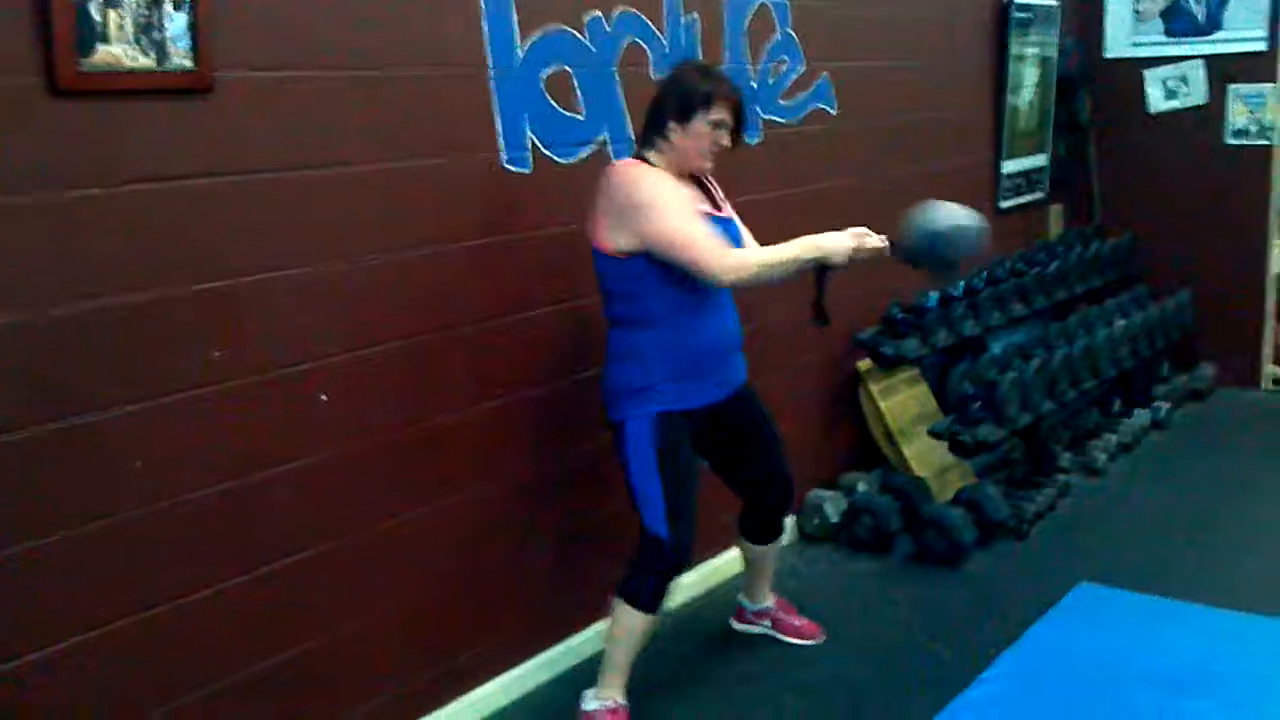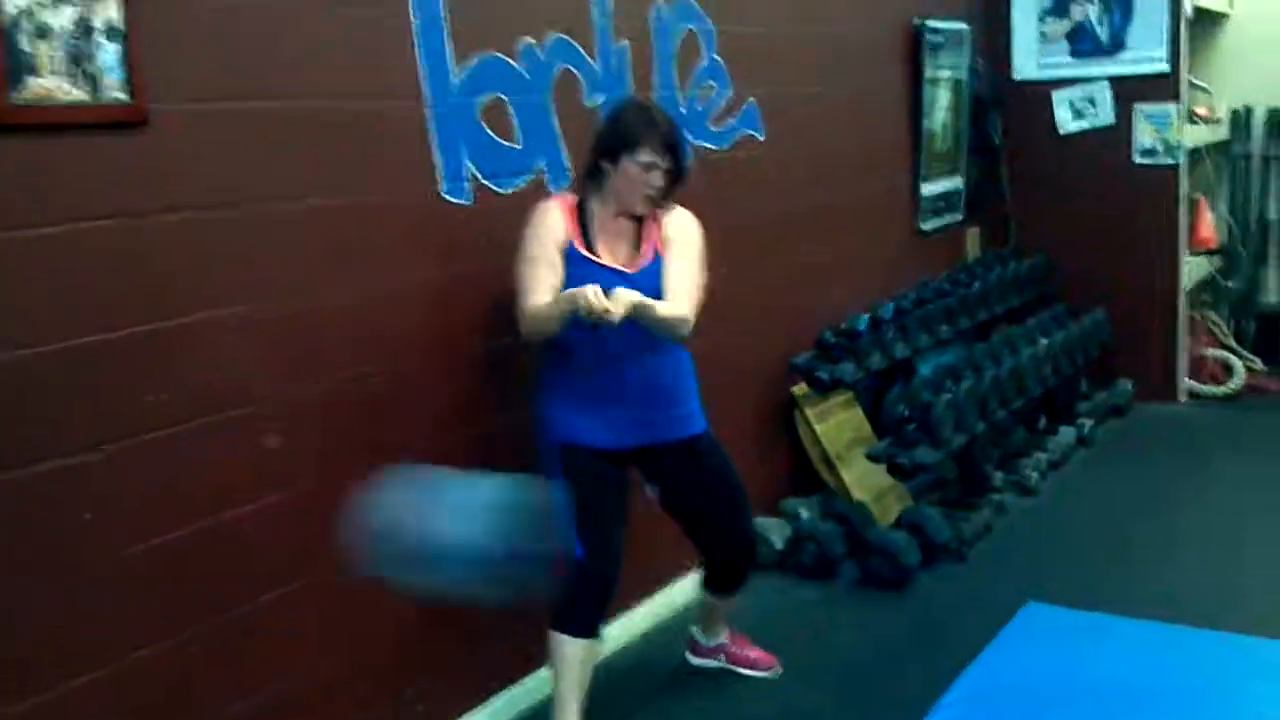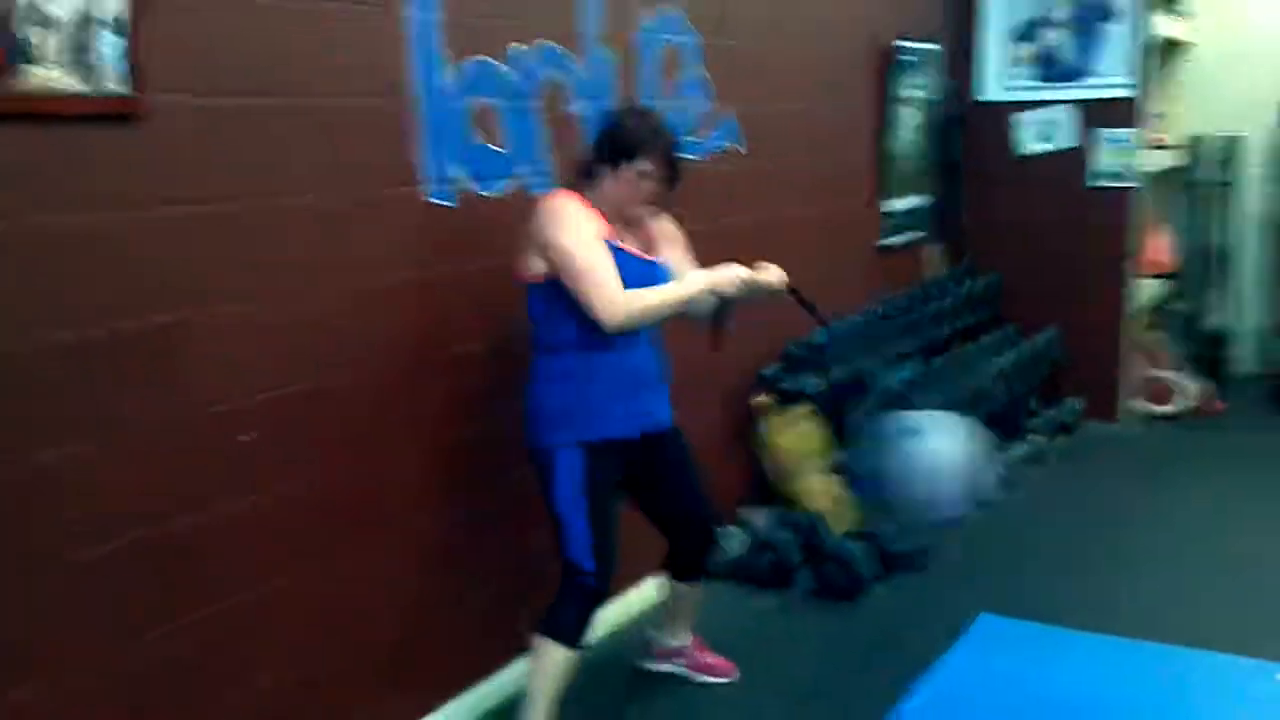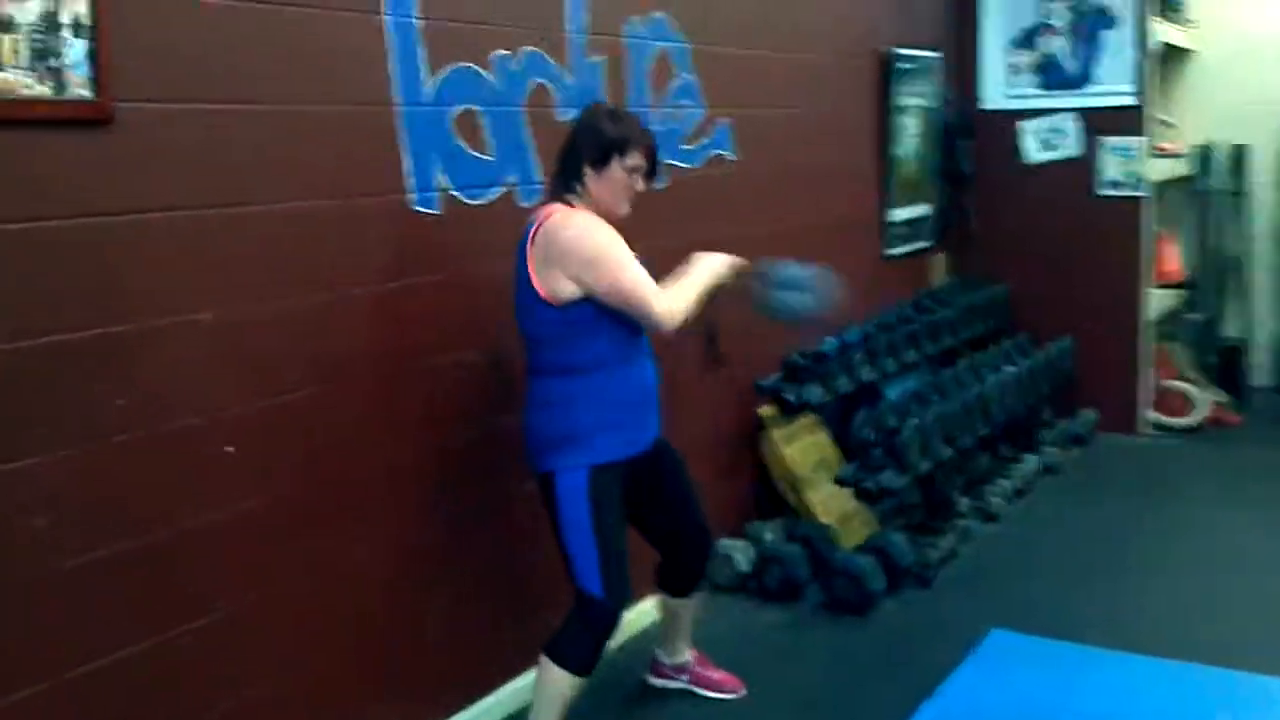
dt=0.4s
person 1, frame 1
left shoulder: (701, 185)
right shoulder: (635, 181)
left elbow: (748, 259)
right elbow: (725, 269)
left wrist: (838, 246)
right wrist: (817, 245)
left hip: (720, 383)
right hip: (655, 399)
left knee: (772, 489)
right knee: (666, 546)
left ankle: (758, 605)
person 1, frame 2
left shoulder: (676, 223)
right shoulder: (554, 220)
left elbow: (682, 318)
right elbow: (532, 320)
left wrist: (639, 309)
right wrist: (576, 304)
left hip: (671, 423)
right hip: (583, 430)
left knee: (735, 545)
right knee: (593, 572)
left ankle: (711, 639)
person 1, frame 3
left shoulder: (653, 224)
right shoulder: (563, 214)
left elbow: (697, 301)
right elbow: (613, 312)
left wrist: (751, 281)
right wrist: (708, 282)
left hip: (645, 419)
right hip: (577, 431)
left knee: (698, 533)
right knee: (588, 578)
left ankle: (671, 644)
person 1, frame 4
left shoulder: (588, 227)
right shoulder: (570, 229)
left elbow: (631, 311)
right elbow: (663, 315)
left wrist: (697, 275)
right wrist: (704, 270)
left hip: (630, 434)
right hip: (580, 449)
left knee: (691, 540)
right knee: (601, 601)
left ankle: (674, 659)
